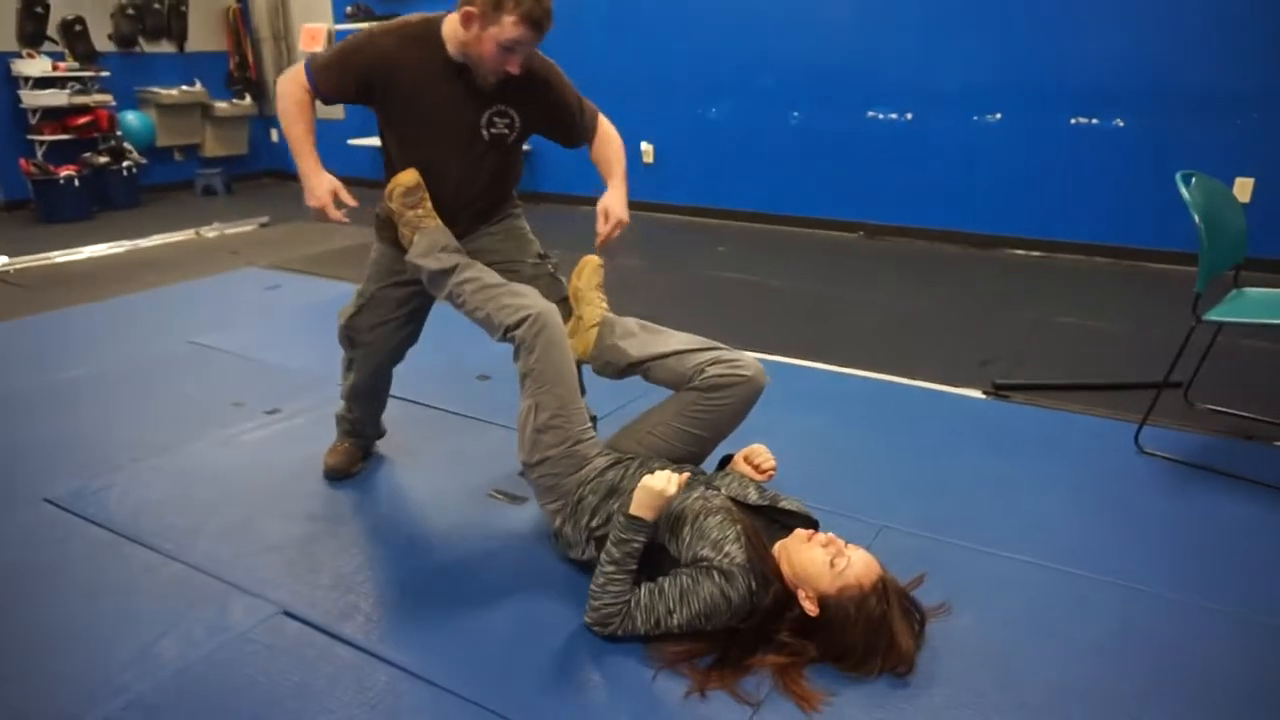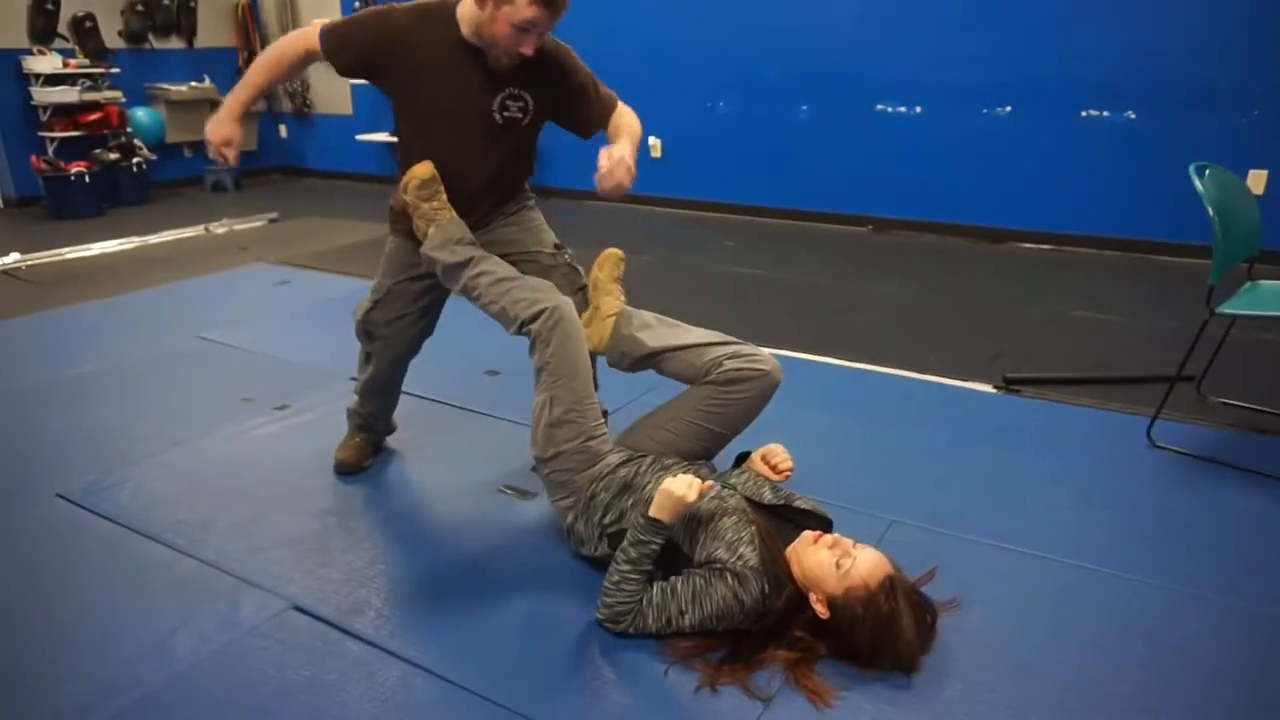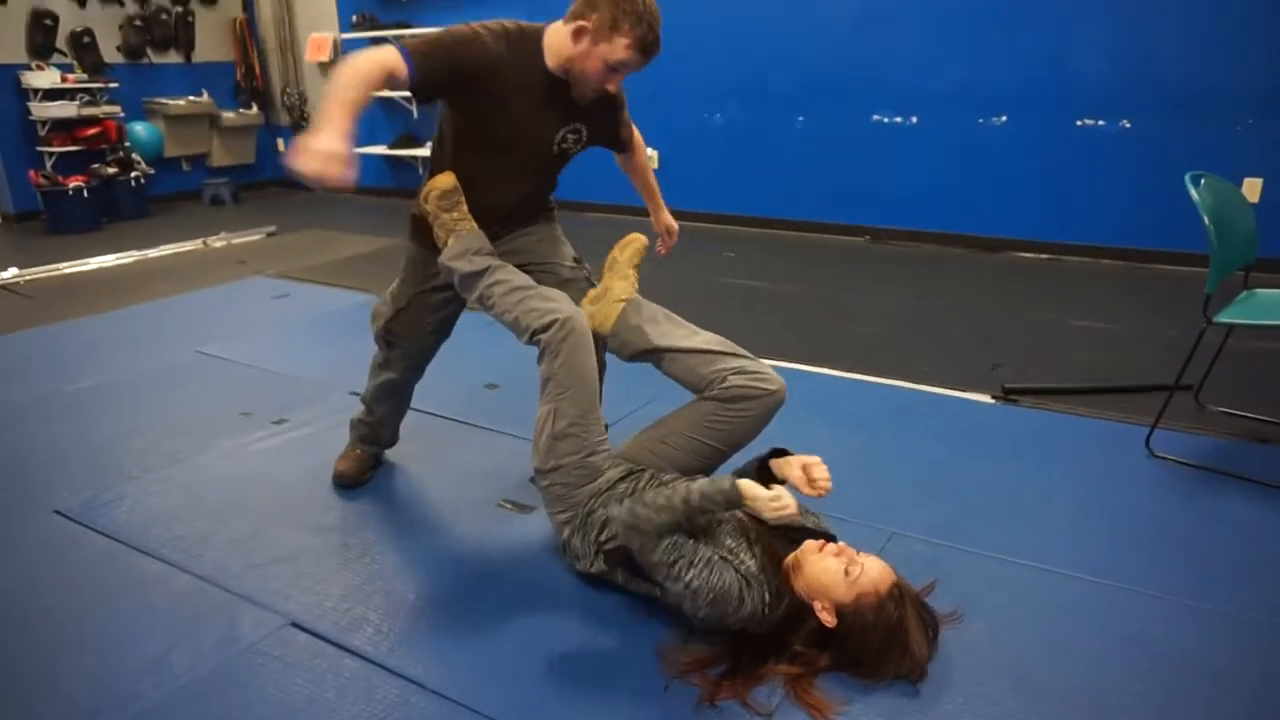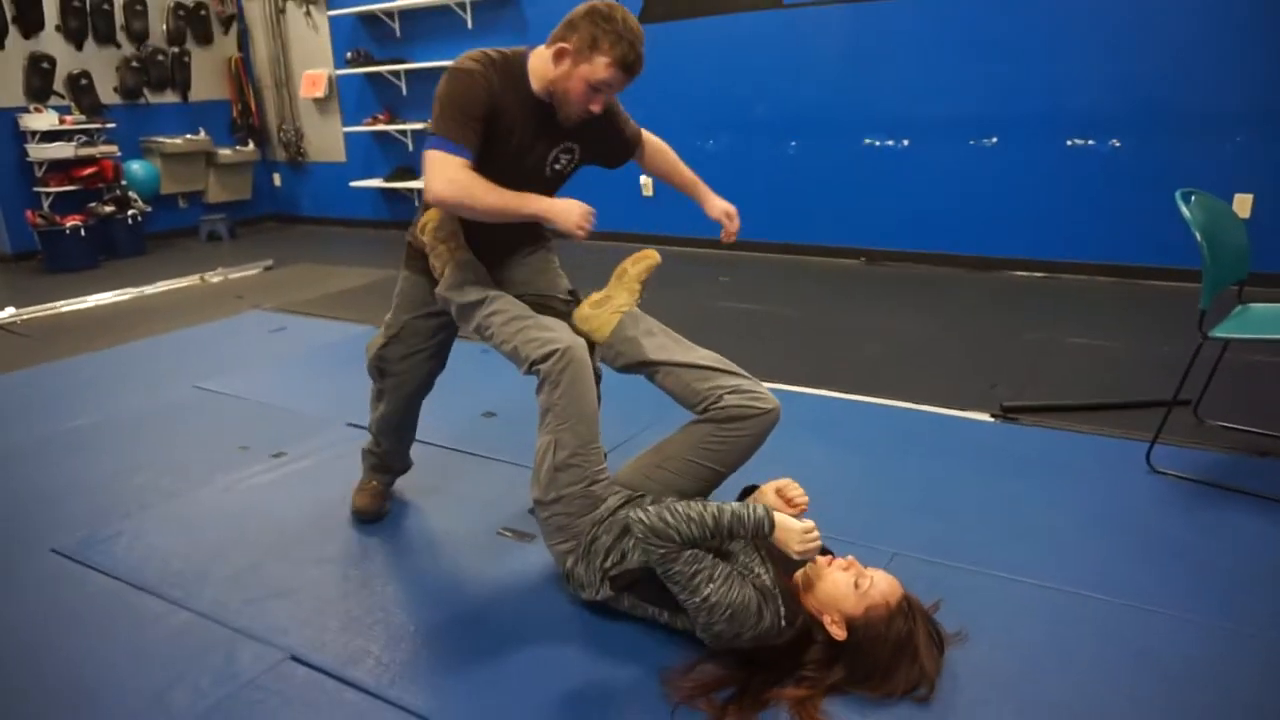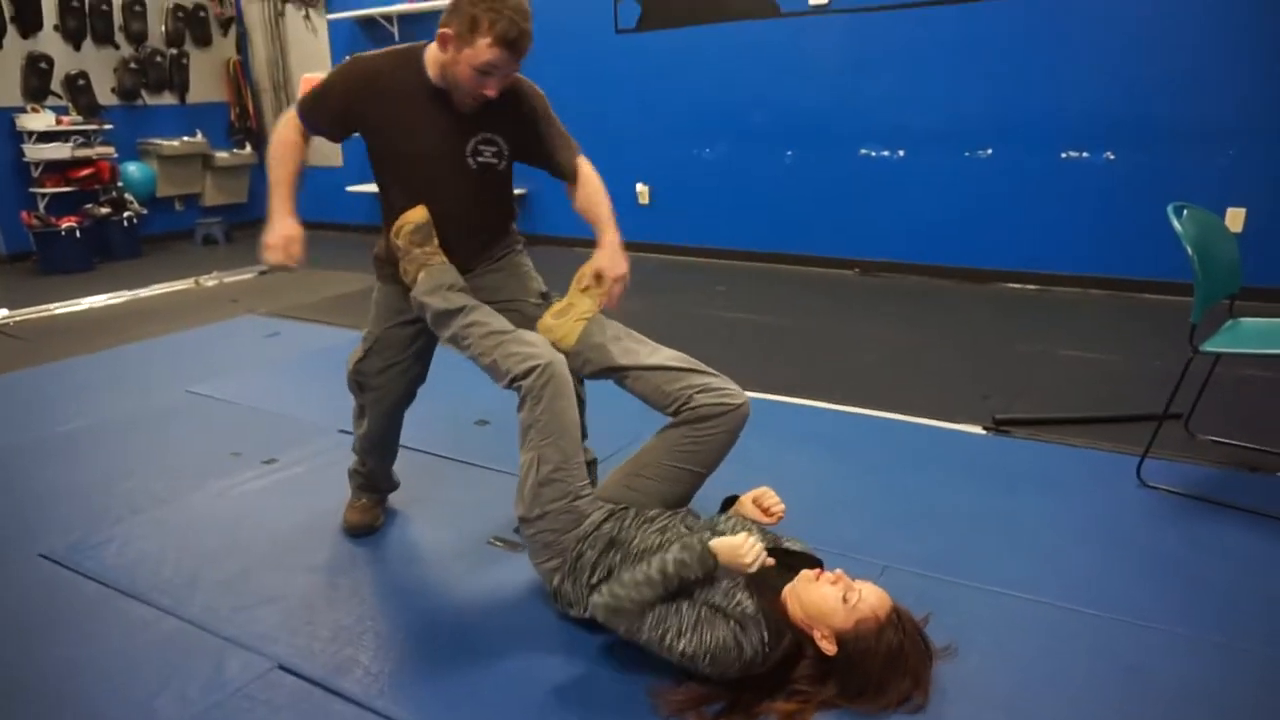
dt=0.3s
person 1, frame 1
left shoulder: (732, 588)
right shoulder: (791, 525)
left elbow: (607, 615)
left wrist: (639, 516)
right wrist: (736, 466)
left hip: (585, 498)
right hip: (628, 468)
left knee: (537, 319)
right knee: (738, 375)
left ankle: (429, 243)
right ankle: (595, 332)
person 1, frame 2
left shoulder: (744, 590)
right shoulder: (804, 523)
left elbow: (619, 613)
left wrist: (656, 519)
right wrist: (753, 466)
left hip: (596, 494)
right hip: (643, 465)
left knee: (551, 313)
right knee: (755, 371)
left ankle: (444, 235)
right ankle: (614, 326)
person 1, frame 3
left shoulder: (738, 595)
right shoulder: (798, 539)
left elbow: (631, 520)
right elbow: (753, 498)
left wrist: (743, 489)
right wrist: (784, 471)
left hip: (588, 511)
right hip: (625, 480)
left knee: (564, 321)
right knee: (758, 388)
left ankle: (464, 251)
right ankle: (621, 316)
person 1, frame 4
left shoulder: (748, 615)
right shoulder: (801, 562)
left elbow: (653, 529)
left wrist: (761, 517)
right wrist: (761, 504)
left hip: (588, 540)
right hip: (625, 504)
left knee: (561, 351)
right knee: (753, 407)
left ankle: (459, 277)
right ankle: (615, 321)
person 1, frame 5
left shoulder: (745, 644)
right shoulder: (798, 574)
left elbow: (612, 603)
left wrist: (705, 548)
right wrist: (737, 512)
left hip: (578, 556)
right hip: (617, 523)
left knee: (542, 368)
right knee: (722, 402)
left ankle: (435, 277)
right ankle: (577, 328)
person 2, frame 1
left shoulder: (535, 76)
right shoulder: (393, 48)
left elbow: (598, 131)
right elbow: (295, 86)
left wrist: (616, 189)
right wrist: (312, 172)
left hip: (491, 224)
right knee: (368, 341)
right ankle: (356, 434)
person 2, frame 2
left shoulder: (550, 60)
left elbow: (620, 114)
right elbow: (304, 44)
left wrist: (623, 148)
right wrist: (232, 111)
left hip: (506, 215)
right knee: (385, 338)
right ankle: (367, 430)
person 2, frame 3
left shoulder: (602, 94)
right shoulder: (486, 51)
left elbow: (628, 141)
right elbow: (373, 64)
left wrist: (657, 207)
right wrist: (331, 129)
left hip: (528, 228)
right knee: (403, 345)
right ankle: (366, 441)
person 2, frame 4
left shoulder: (596, 110)
right shoulder: (476, 78)
left elbow: (641, 146)
right elbow: (443, 186)
left wrist: (707, 198)
right wrist: (547, 209)
left hip: (521, 253)
right knee: (400, 374)
right ankle: (380, 471)
person 2, frame 5
left shoulder: (520, 101)
right shoulder: (375, 78)
left elbow: (575, 169)
right elbow: (294, 123)
left wrist: (608, 240)
right wrist: (283, 213)
left hip: (493, 261)
right hip: (410, 266)
right knee: (380, 389)
right ankle: (370, 486)
